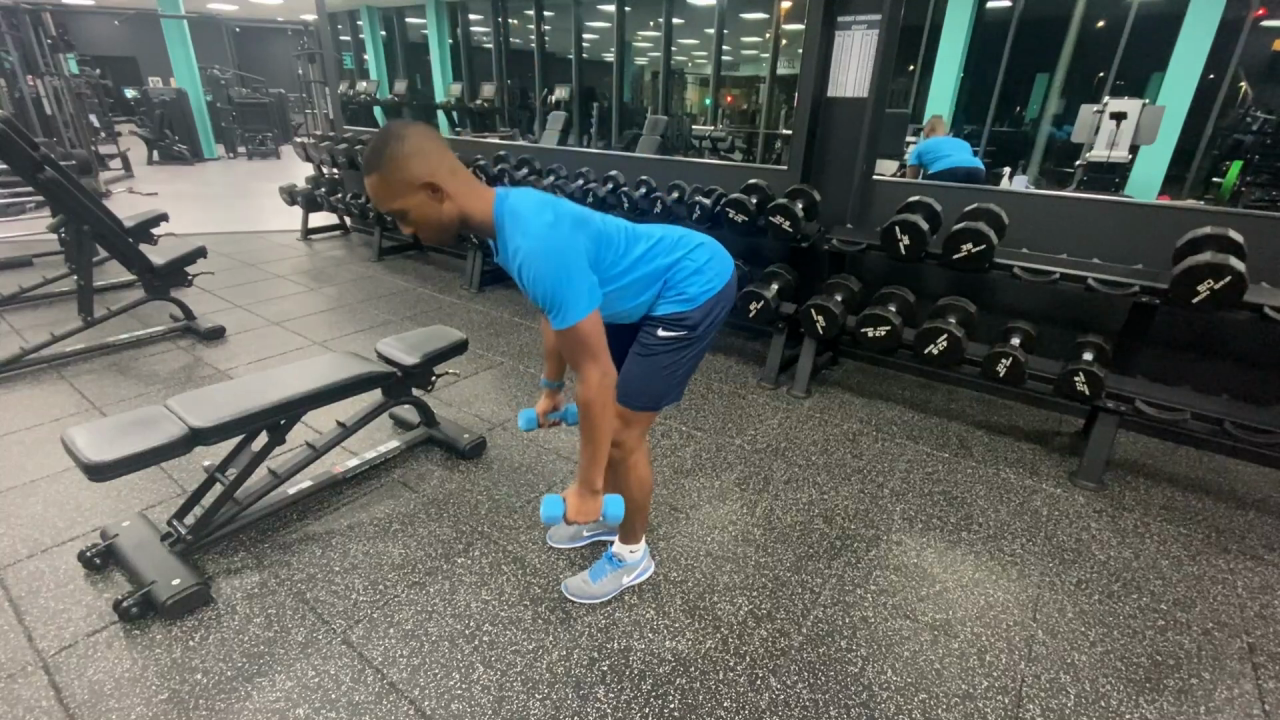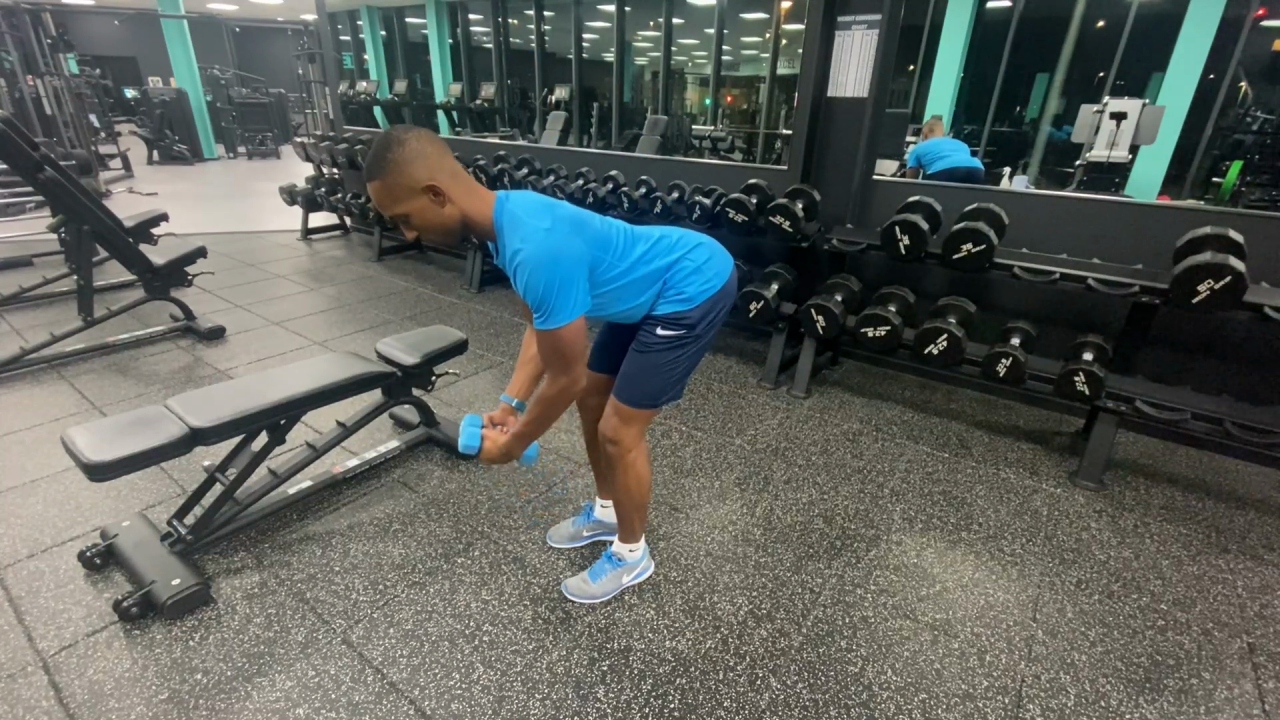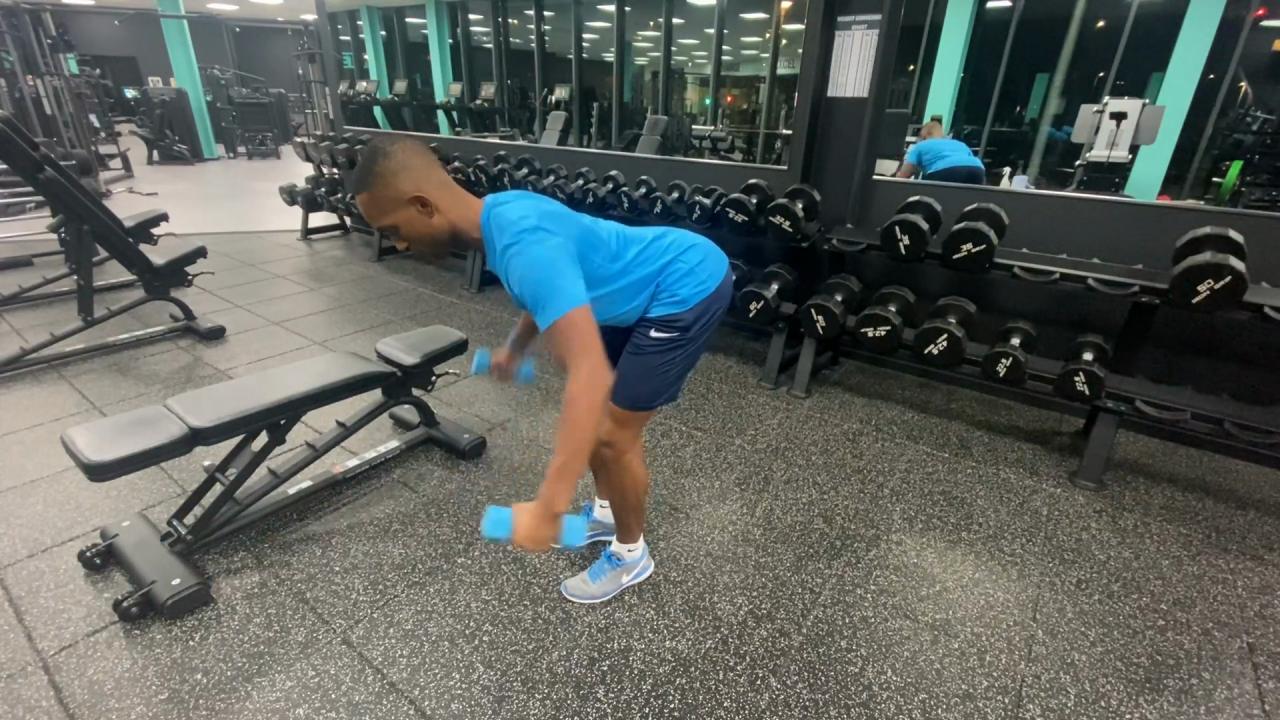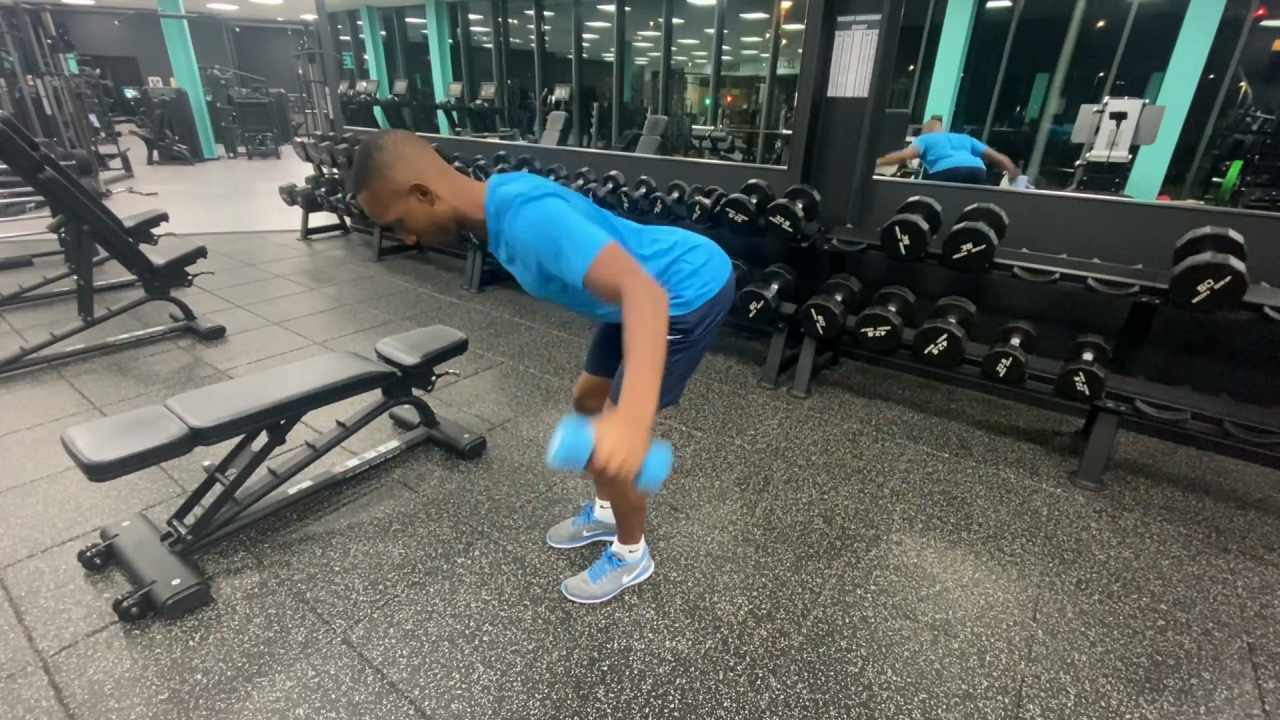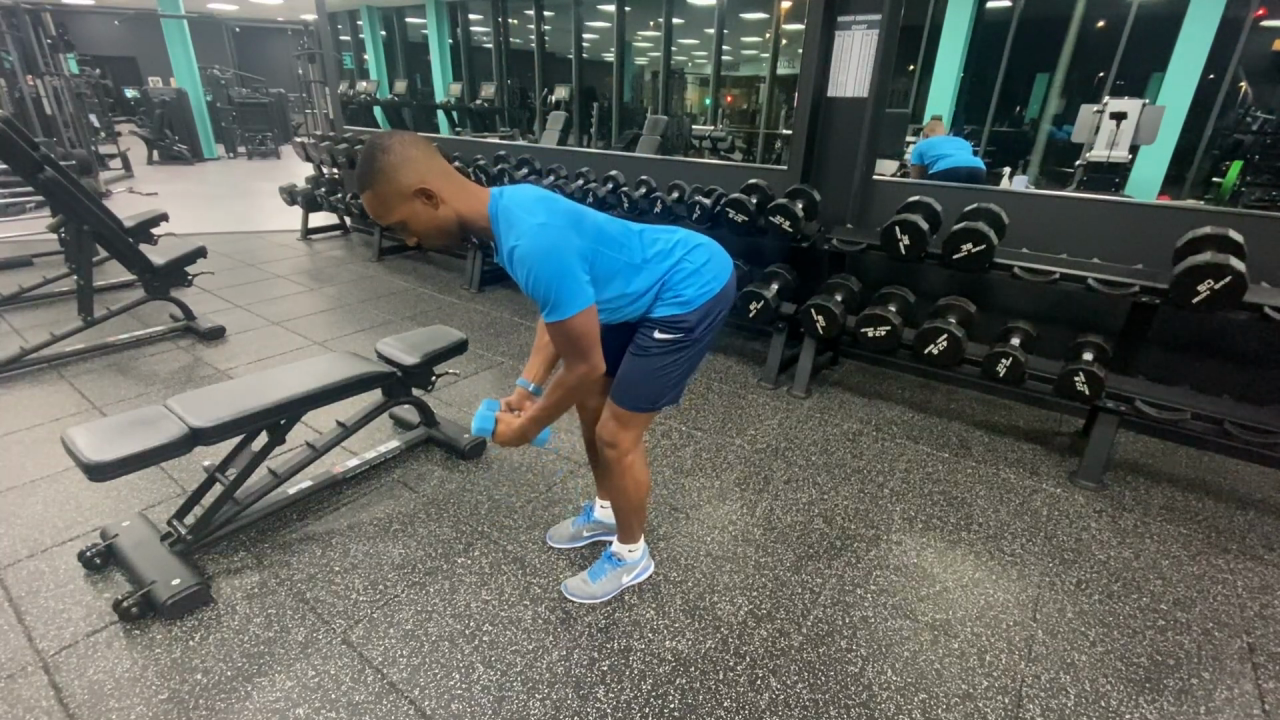
dt=1s
person 1, frame 1
left shoulder: (538, 246)
right shoulder: (509, 213)
left elbow: (598, 375)
right elbow: (558, 314)
left wrist: (588, 487)
right wrist: (550, 389)
left hip: (693, 289)
right hip: (659, 285)
left knee: (620, 431)
right knee: (595, 411)
left ankle: (632, 555)
right ankle: (609, 514)
person 1, frame 2
left shoulder: (538, 248)
right shoulder: (508, 216)
left elbow: (565, 378)
right elbow: (543, 326)
left wrist: (512, 445)
right wrist: (511, 404)
left hip: (693, 288)
right hip: (652, 286)
left knee: (618, 430)
right knee: (592, 400)
left ankle: (631, 554)
right ankle: (605, 512)
person 1, frame 3
left shoulder: (521, 243)
right shoulder: (499, 214)
left elbow: (590, 374)
left wrist: (550, 504)
right wrist: (514, 349)
left hip: (687, 290)
right hip: (651, 285)
left knee: (612, 431)
right knee: (588, 408)
left ankle: (630, 554)
right ankle: (608, 513)
person 1, frame 4
left shoulder: (523, 214)
right shoulder: (501, 199)
left elbow: (643, 293)
left wrist: (633, 419)
left hip: (690, 290)
right hip: (660, 283)
left knee: (604, 415)
right knee: (588, 398)
left ankle: (631, 554)
right ankle: (606, 512)
person 1, frame 5
left shoulder: (533, 241)
right shoulder: (508, 208)
left elbow: (585, 365)
right elbow: (559, 307)
left wrist: (525, 429)
right wrist: (527, 387)
left hip: (691, 290)
right hip: (652, 284)
left knee: (616, 434)
right knee: (590, 403)
left ankle: (631, 554)
right ankle: (605, 512)
